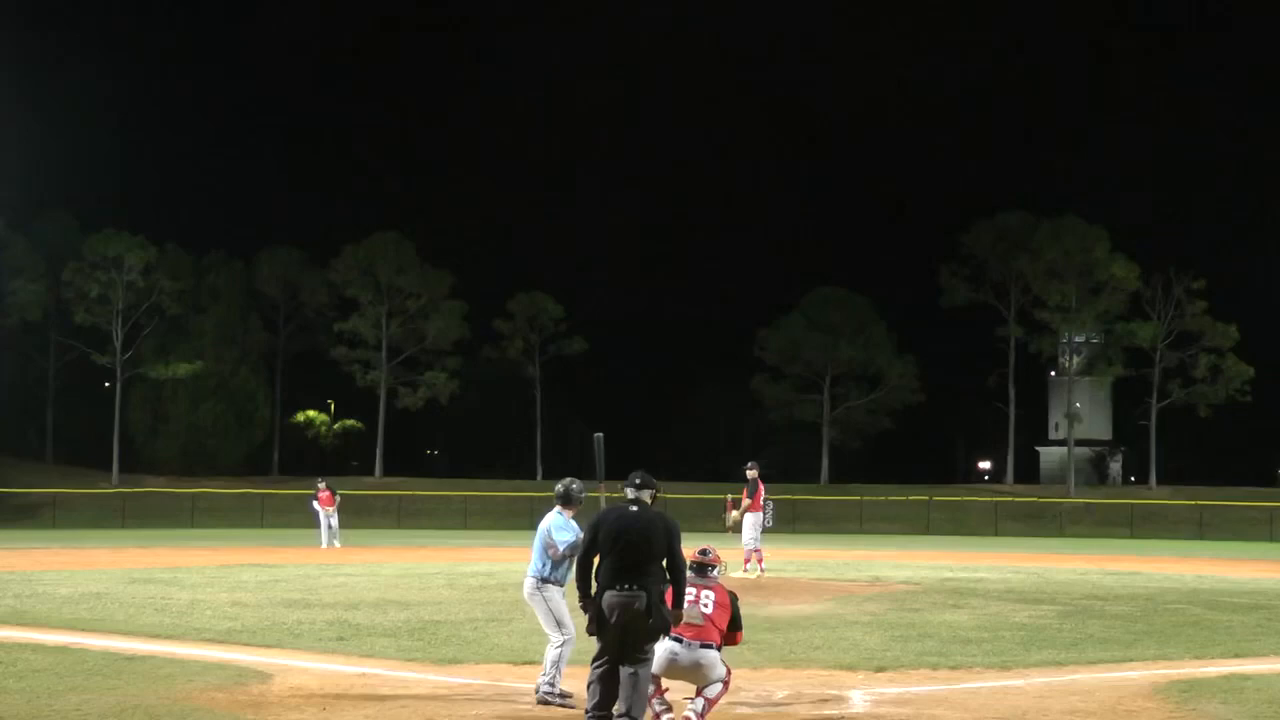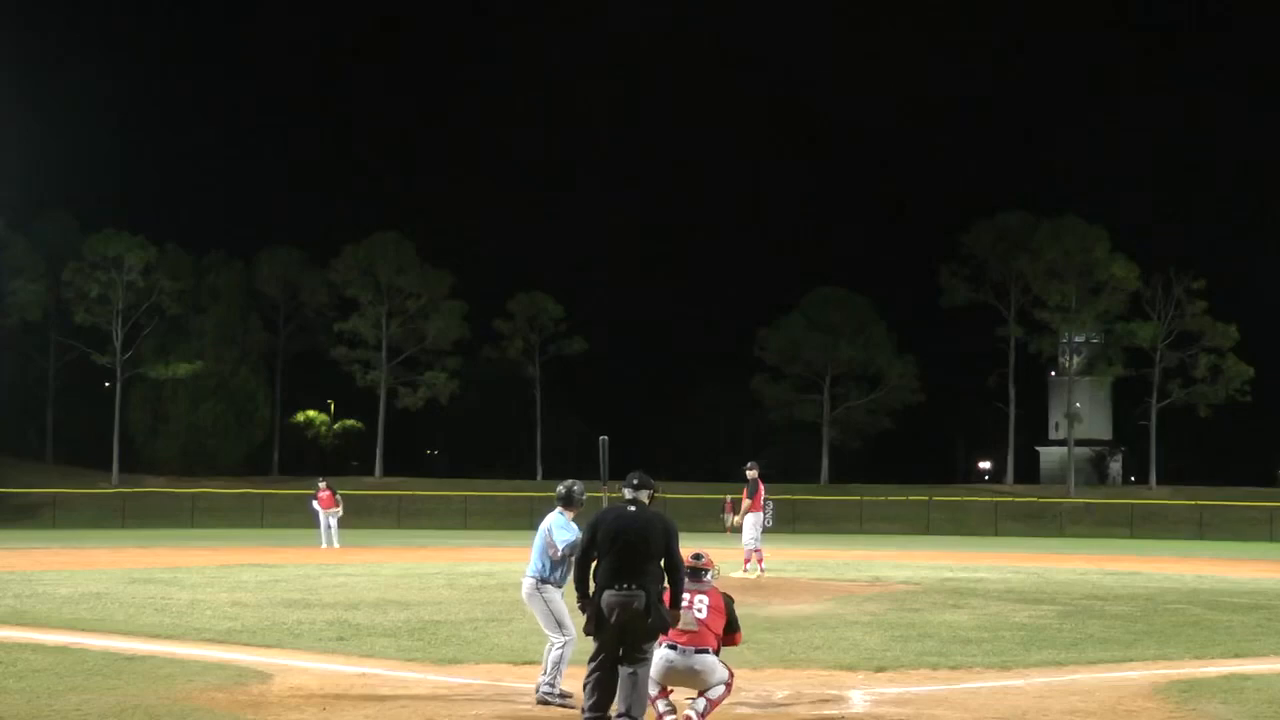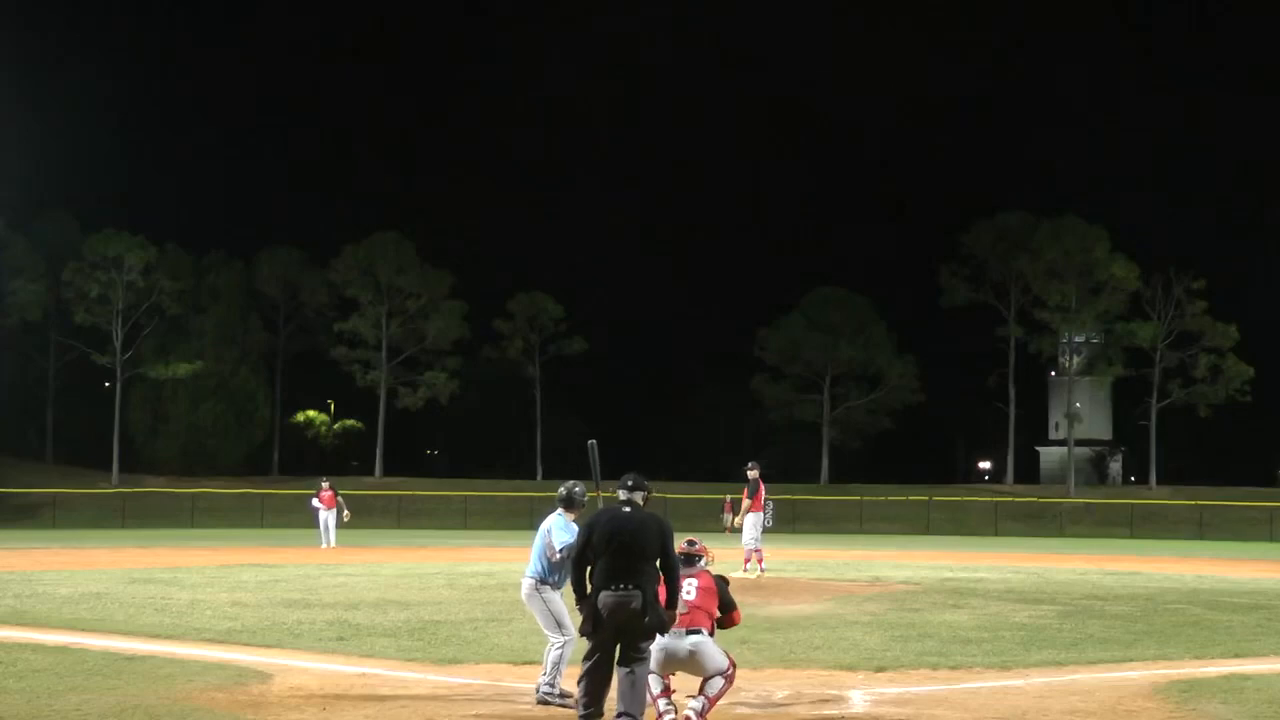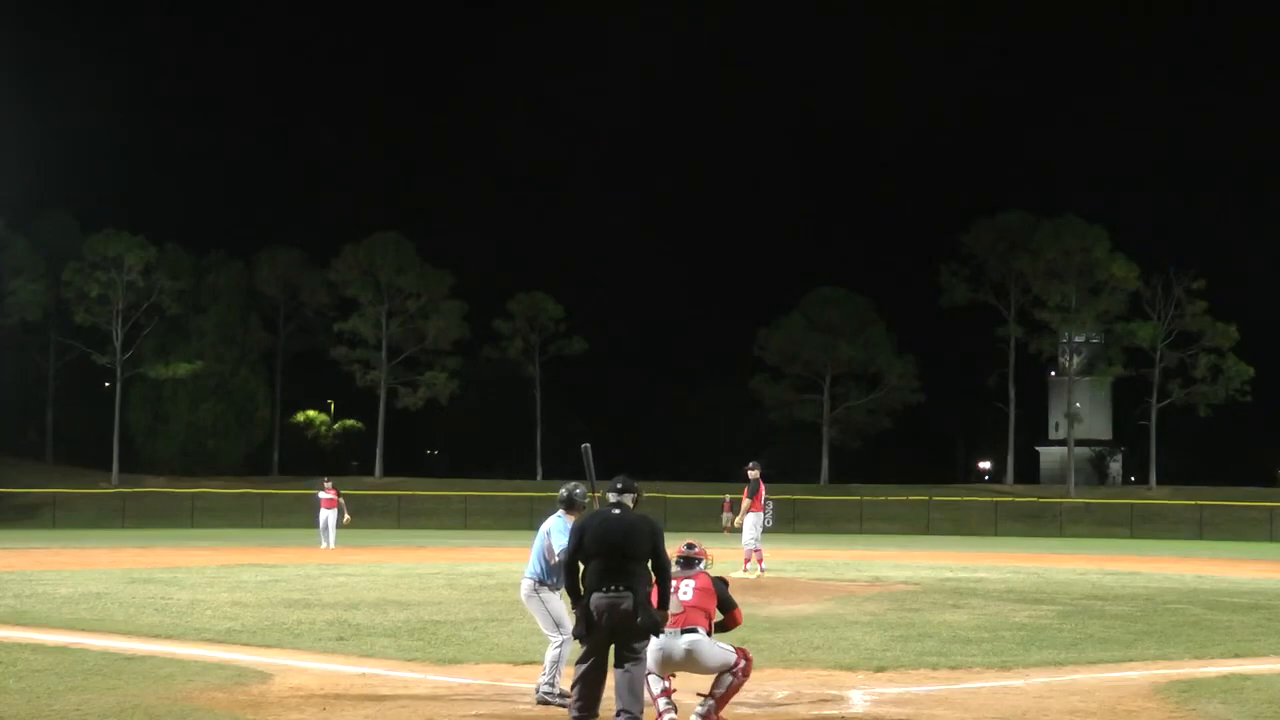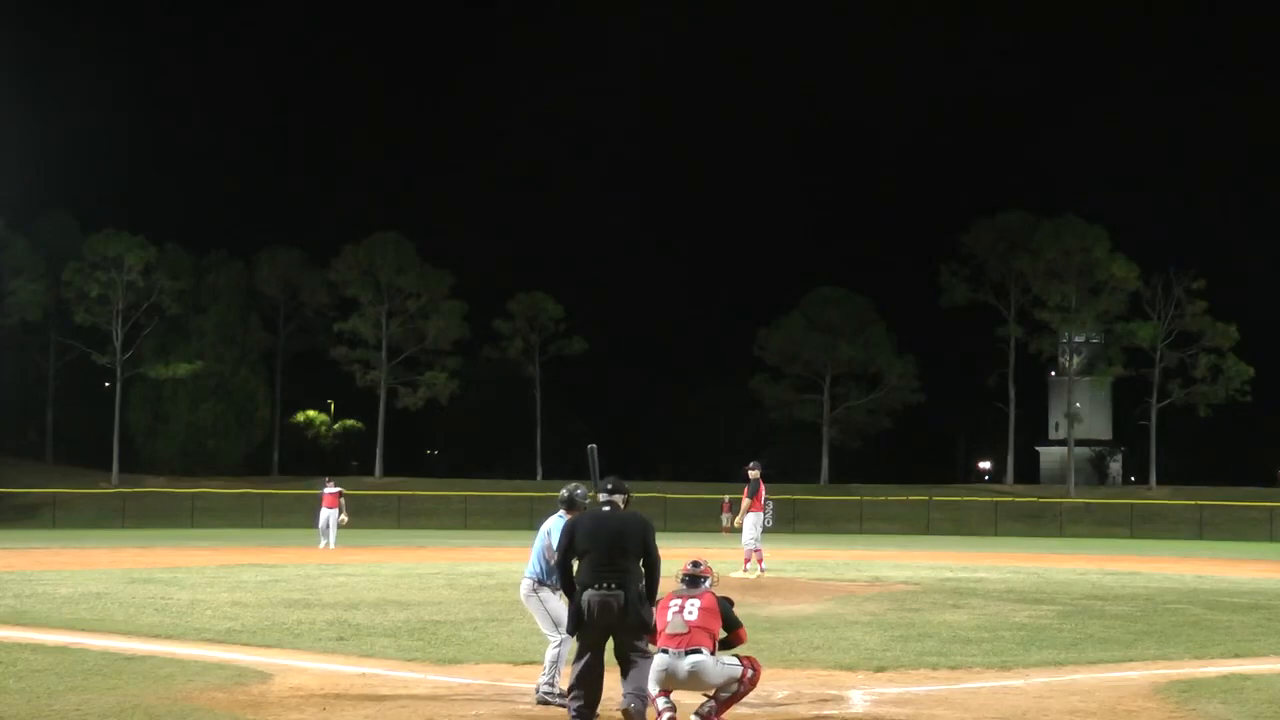
dt=0.2s
person 1, frame 1
left shoulder: (603, 518)
right shoulder: (665, 523)
left elbow: (584, 560)
right elbow: (677, 567)
left wrist: (585, 597)
right wrist: (677, 606)
left hip: (609, 599)
right hip: (646, 601)
left knee: (605, 660)
right knee: (638, 662)
person 1, frame 2
left shoulder: (601, 518)
right shoulder: (663, 524)
left elbow: (583, 560)
right elbow: (675, 568)
left wrist: (583, 597)
right wrist: (674, 606)
left hip: (607, 599)
right hip: (645, 601)
left knee: (602, 661)
right knee: (636, 662)
person 1, frame 3
left shoulder: (596, 520)
right shoulder: (658, 524)
left elbow: (578, 562)
right elbow: (670, 568)
left wrist: (581, 598)
right wrist: (671, 606)
left hip: (604, 599)
right hip: (641, 601)
left knee: (596, 660)
right knee: (635, 662)
person 1, frame 4
left shoulder: (586, 523)
right shoulder: (648, 525)
left elbow: (570, 565)
right elbow: (662, 568)
left wrist: (577, 600)
right wrist: (663, 606)
left hip: (596, 601)
right hip: (634, 602)
left knee: (590, 661)
right knee: (631, 662)
person 1, frame 5
left shoulder: (576, 522)
right shoulder: (640, 522)
left elbow: (562, 563)
right elbow: (652, 565)
left wrist: (573, 596)
right wrist: (649, 601)
left hip: (590, 598)
right hip: (627, 599)
left knee: (586, 659)
right knee: (637, 656)
person 2, frame 1
left shoulder: (568, 522)
right shoulder: (555, 520)
left elbow: (584, 549)
right elbow: (572, 549)
left hip: (553, 586)
right hip: (542, 586)
left knee: (559, 635)
right knee: (564, 636)
left ankle: (546, 684)
right ankle: (548, 691)
person 2, frame 2
left shoulder: (567, 523)
right shoulder: (556, 520)
right elbow: (571, 549)
left hip: (548, 586)
right hip: (540, 586)
left knee: (558, 636)
right knee: (566, 636)
left ankle: (546, 683)
right ankle: (548, 692)
person 2, frame 3
left shoulder: (569, 525)
right shoulder: (557, 521)
right elbow: (567, 550)
left hip: (547, 587)
right hip: (539, 587)
left knee: (558, 636)
right knee: (565, 636)
left ankle: (547, 683)
right ankle: (548, 691)
person 2, frame 4
left shoulder: (570, 526)
right shoulder: (557, 523)
right elbow: (565, 554)
left hip: (547, 588)
right hip: (537, 587)
left knee: (561, 635)
right knee: (563, 635)
left ankle: (547, 684)
right ankle: (547, 692)
person 2, frame 5
right shoulder: (557, 523)
left hip: (548, 588)
right hip: (537, 587)
left knee: (562, 634)
right knee: (562, 635)
left ankle: (547, 684)
right ankle: (547, 691)
